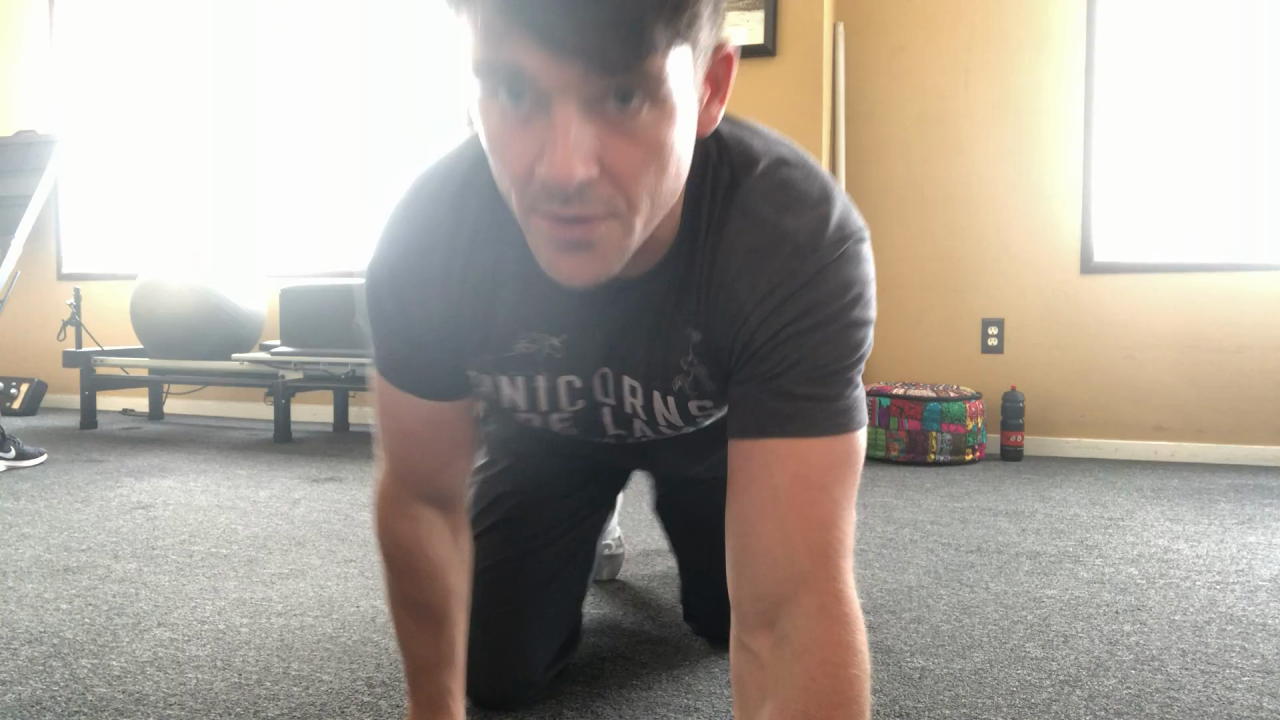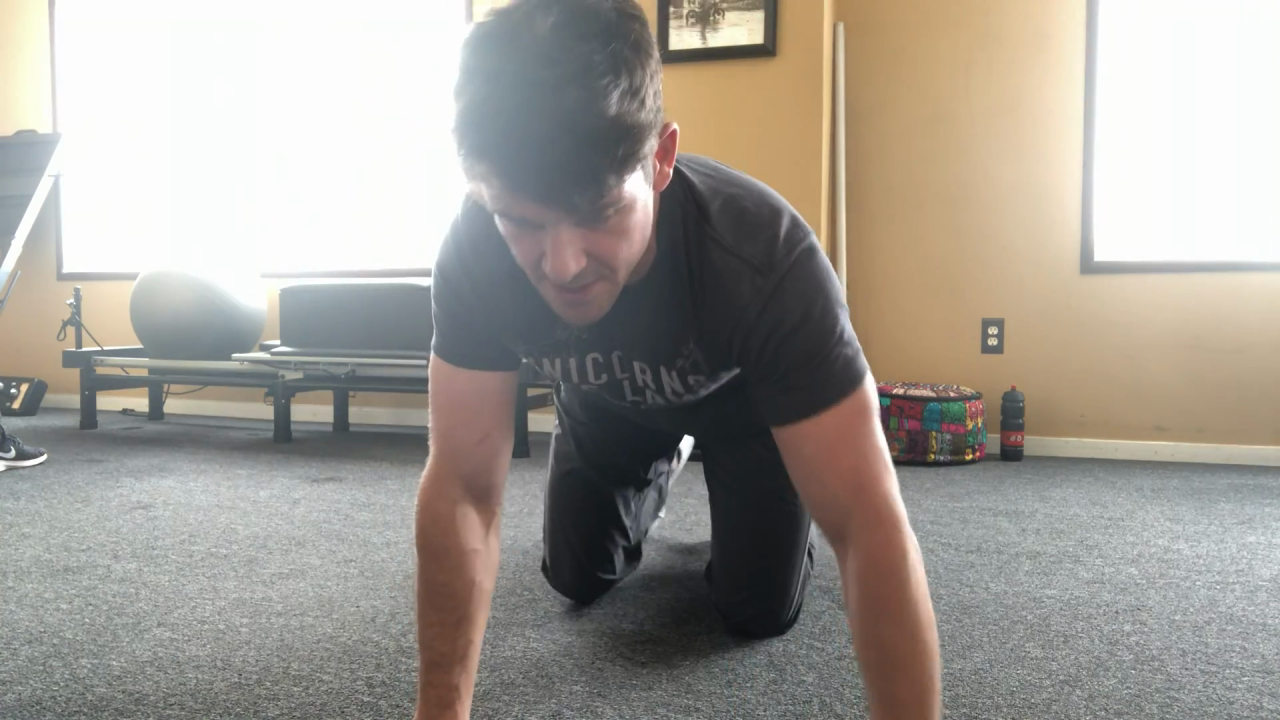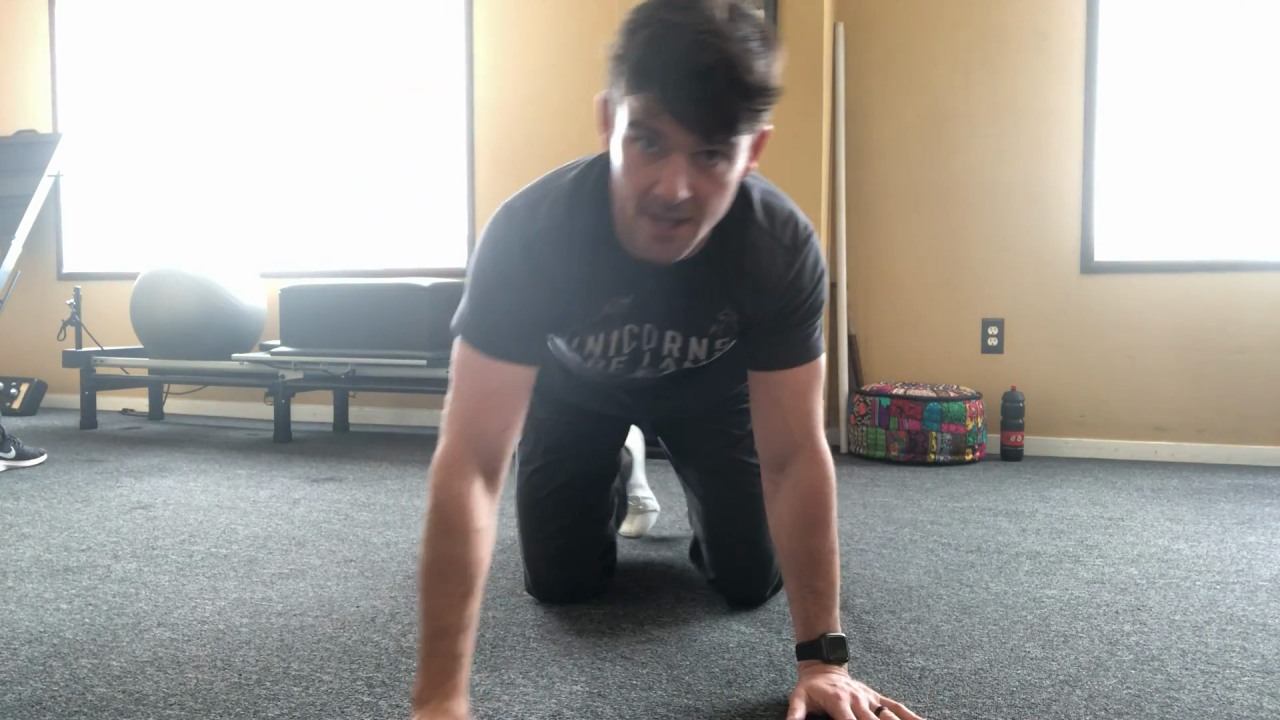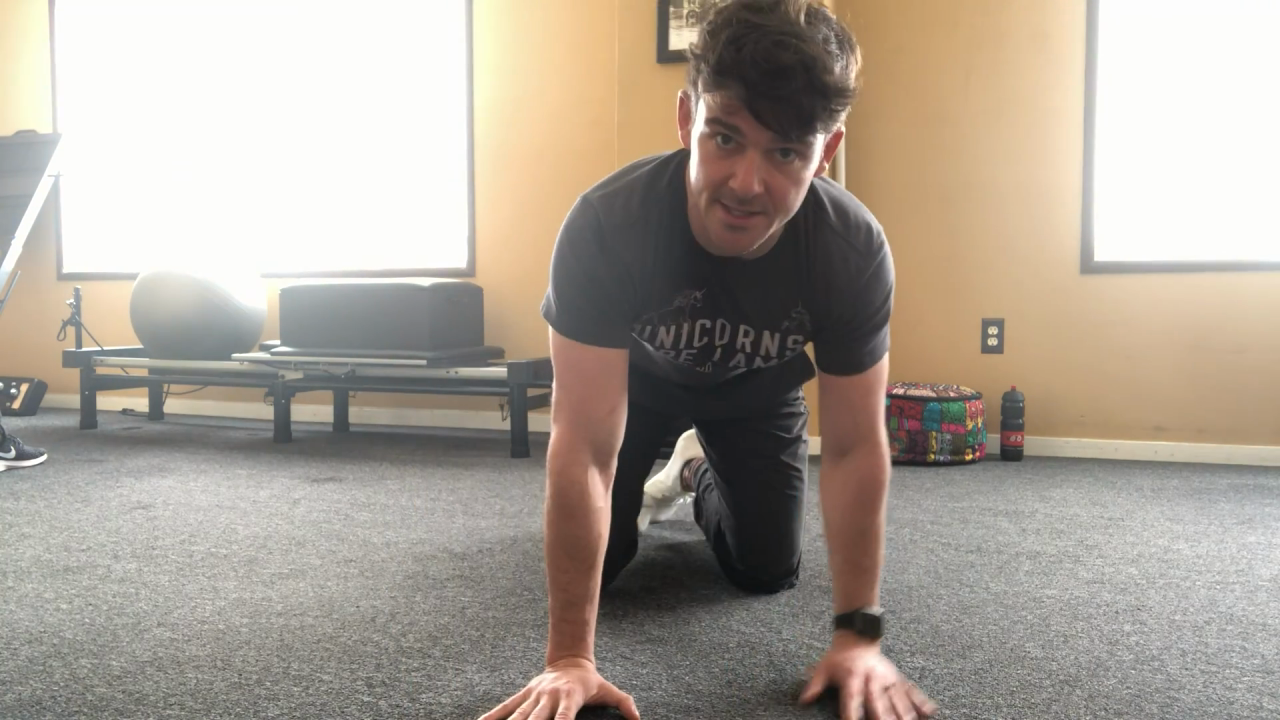
dt=0.5s
person 1, frame 1
left shoulder: (804, 238)
right shoulder: (427, 236)
left elbow: (792, 611)
right elbow: (422, 496)
left hip: (716, 429)
right hip: (542, 433)
left knee: (732, 620)
left ankle: (702, 519)
right ankle: (572, 538)
person 1, frame 2
left shoulder: (766, 256)
right shoulder: (475, 253)
left elbow: (867, 525)
right elbow: (463, 490)
left hip: (745, 396)
right hip: (607, 401)
left knee: (759, 613)
right knee: (579, 578)
left ankle: (739, 502)
right ankle: (653, 476)
person 1, frame 3
left shoulder: (781, 246)
right shoulder: (530, 231)
left elbow: (795, 456)
right elbow: (469, 465)
left wrist: (821, 656)
left hip: (710, 384)
right hip: (574, 384)
left knee: (749, 583)
right knee: (560, 580)
left ankle: (683, 479)
right ankle: (613, 483)
person 1, frame 4
left shoulder: (853, 249)
right shoulder: (607, 224)
left elbow: (855, 447)
right elbow: (585, 448)
left wrist: (857, 631)
right wrist: (570, 659)
left hip: (758, 387)
right hip: (635, 374)
left knee: (767, 572)
right knee: (591, 565)
left ankle: (699, 477)
right ankle: (646, 487)
